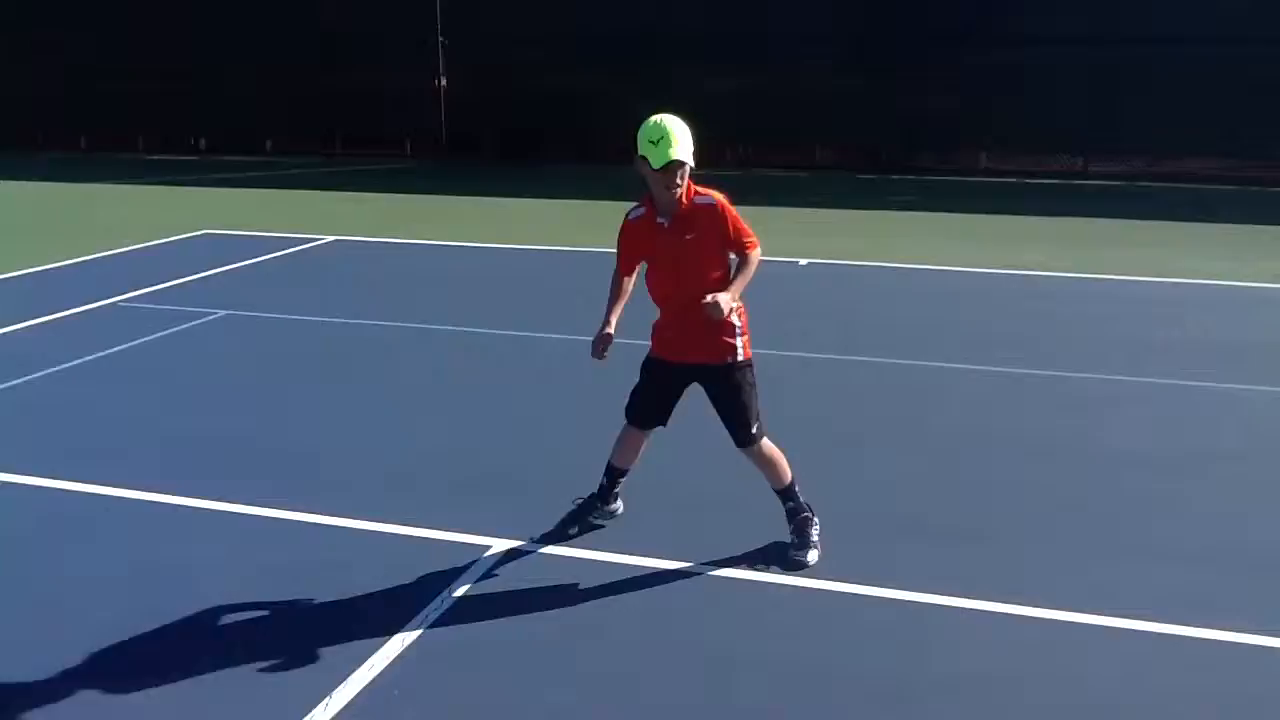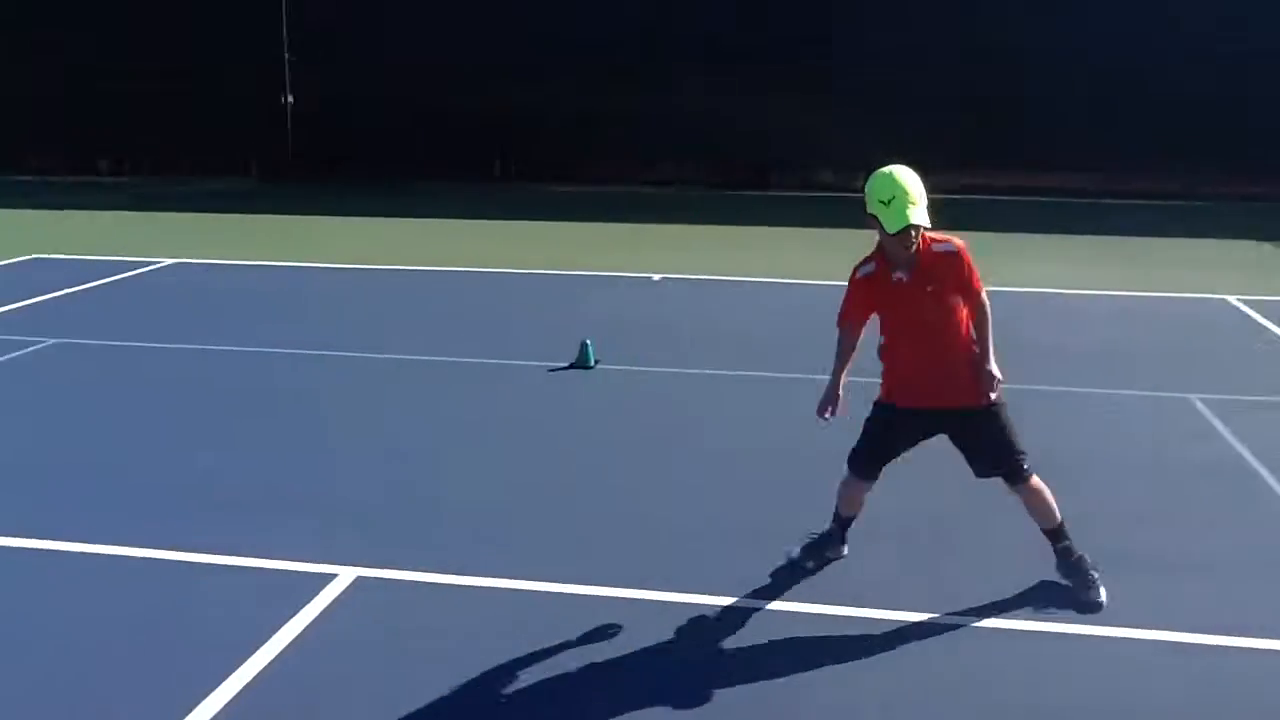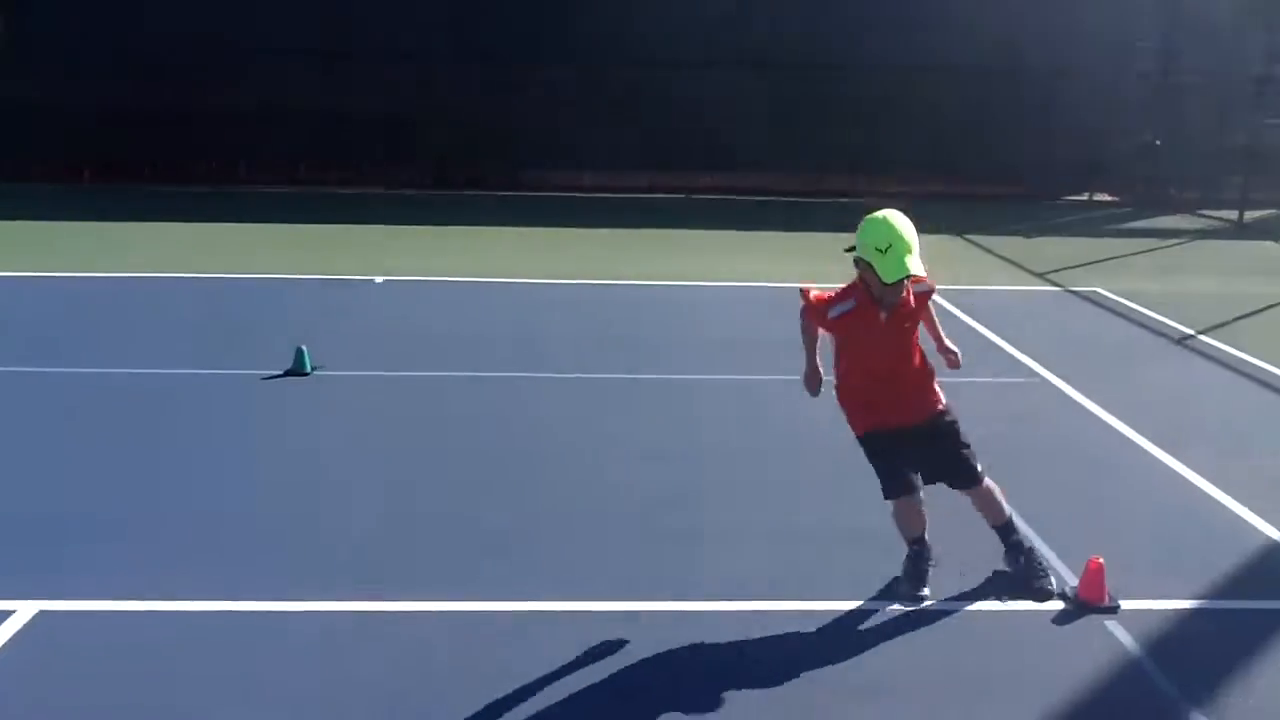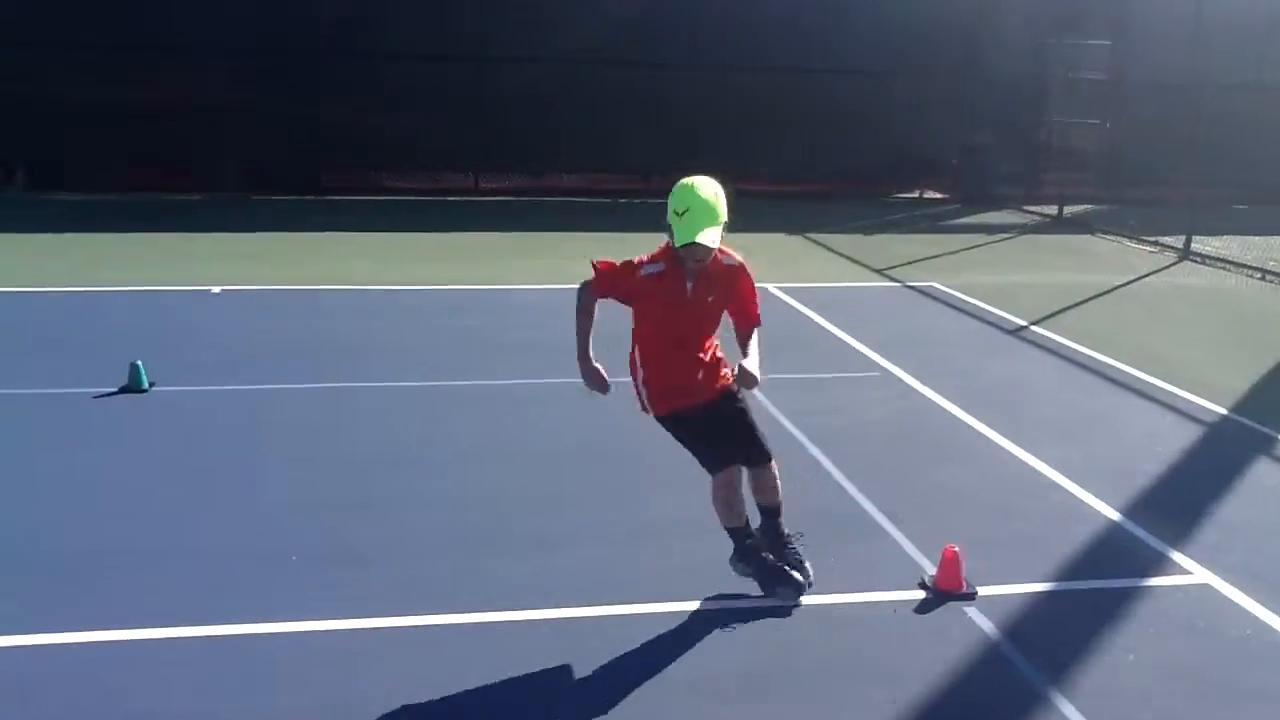
dt=0.4s
person 1, frame 1
left shoulder: (712, 206)
right shoulder: (636, 221)
left elbow: (751, 252)
right elbow: (626, 272)
left wrist: (730, 295)
right wrist: (609, 325)
left hip: (723, 342)
right hip: (672, 342)
left knee: (750, 439)
right knee: (638, 423)
left ankle: (800, 515)
right ankle: (608, 494)
person 1, frame 2
left shoulder: (950, 253)
right shoulder: (866, 278)
left elbow: (977, 299)
right elbow: (850, 325)
left wrist: (987, 358)
right wrist: (835, 382)
left hip: (969, 386)
right hip: (906, 393)
left knee: (1020, 476)
right knee: (861, 469)
left ankle: (1066, 553)
right ankle: (836, 537)
person 1, frame 3
left shoulder: (918, 286)
right shoulder: (841, 310)
right elbow: (807, 309)
left wrist: (941, 342)
right wrist: (811, 367)
left hip: (924, 403)
right hip: (874, 417)
left knee: (974, 482)
right knee: (906, 495)
left ankle: (1016, 547)
right ankle: (919, 556)
person 1, frame 4
left shoulder: (732, 269)
right shoulder: (645, 274)
left elbow: (748, 323)
right elbow: (588, 290)
left wrist: (750, 361)
right wrist: (585, 358)
left hip: (715, 380)
right hip: (668, 392)
left knee: (762, 460)
right knee: (726, 471)
left ankle: (775, 537)
right ankle: (747, 550)
